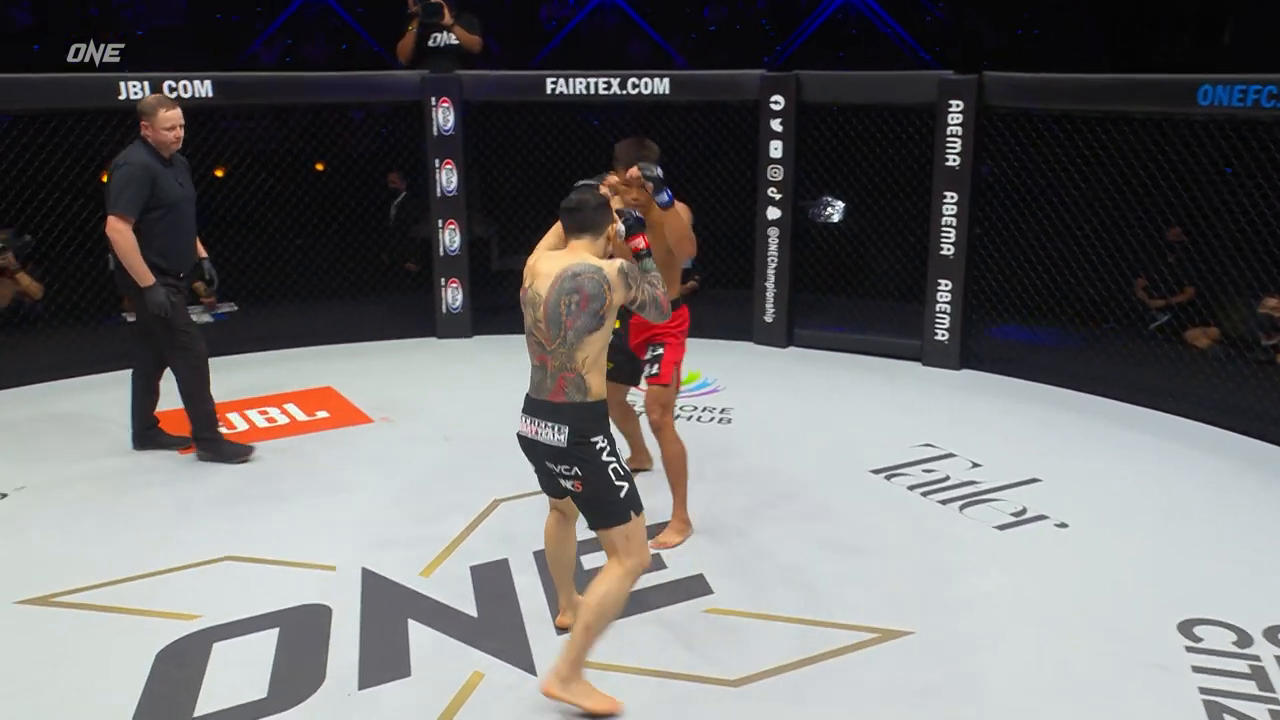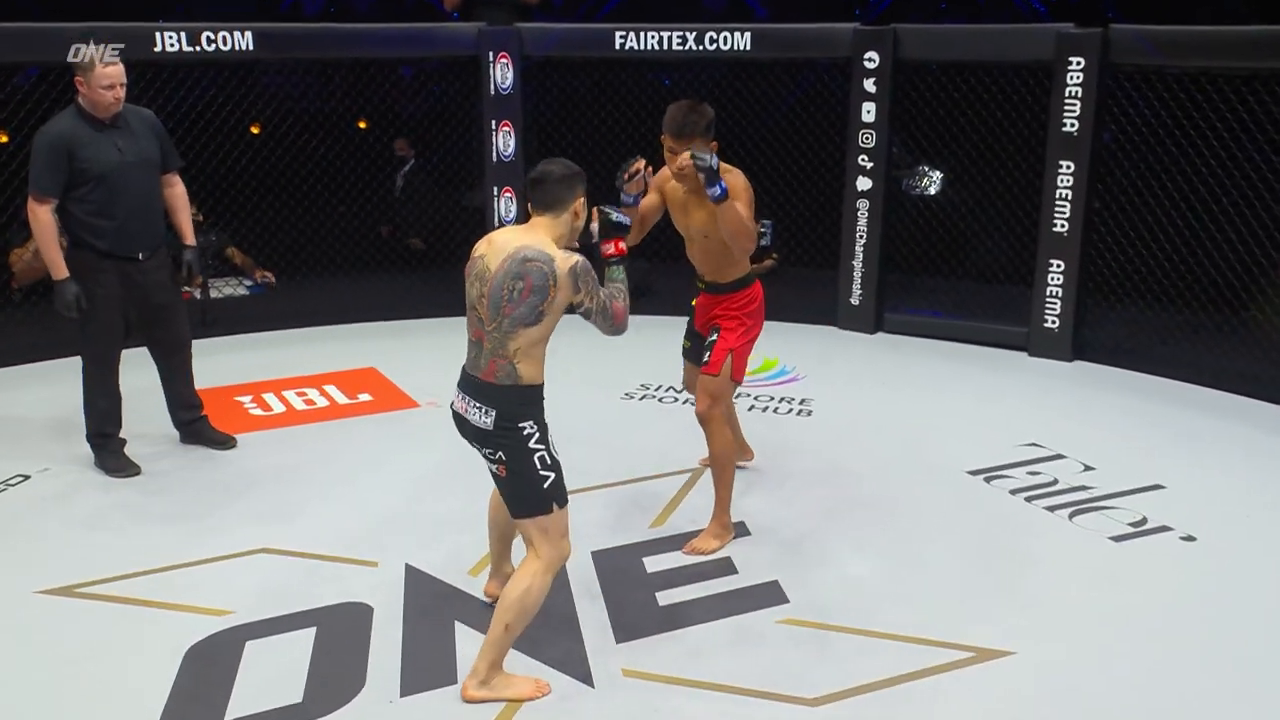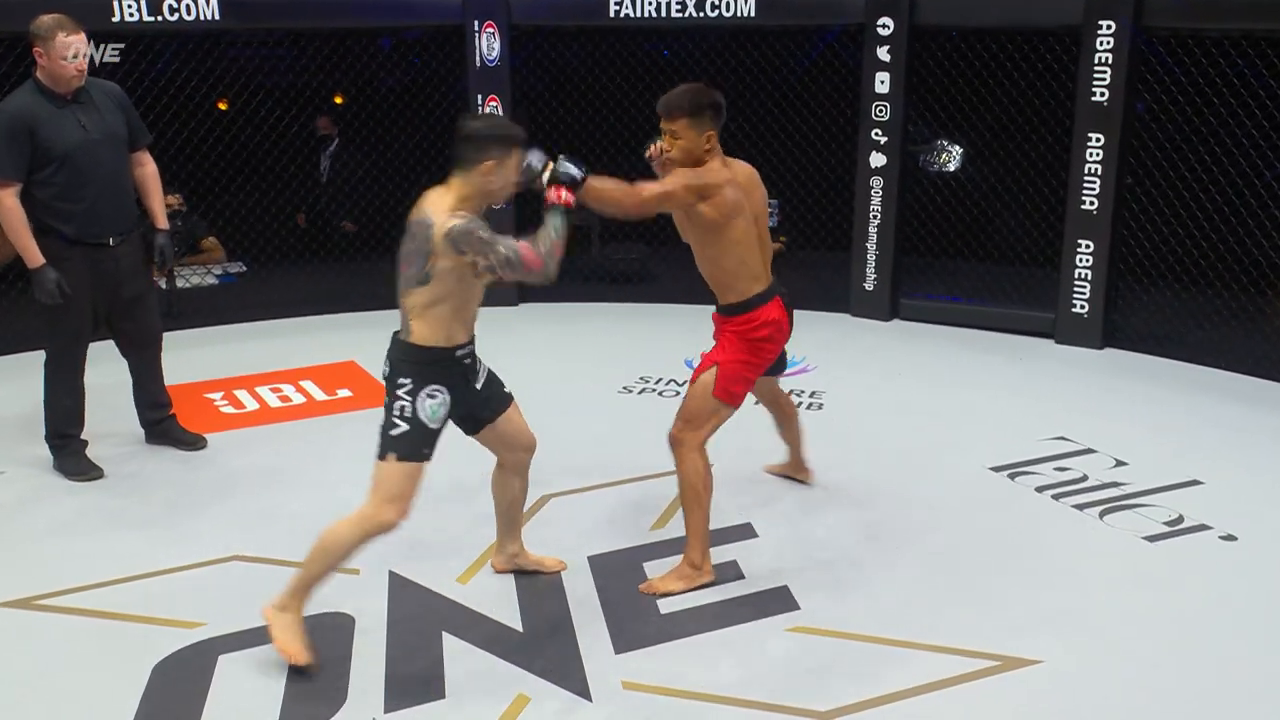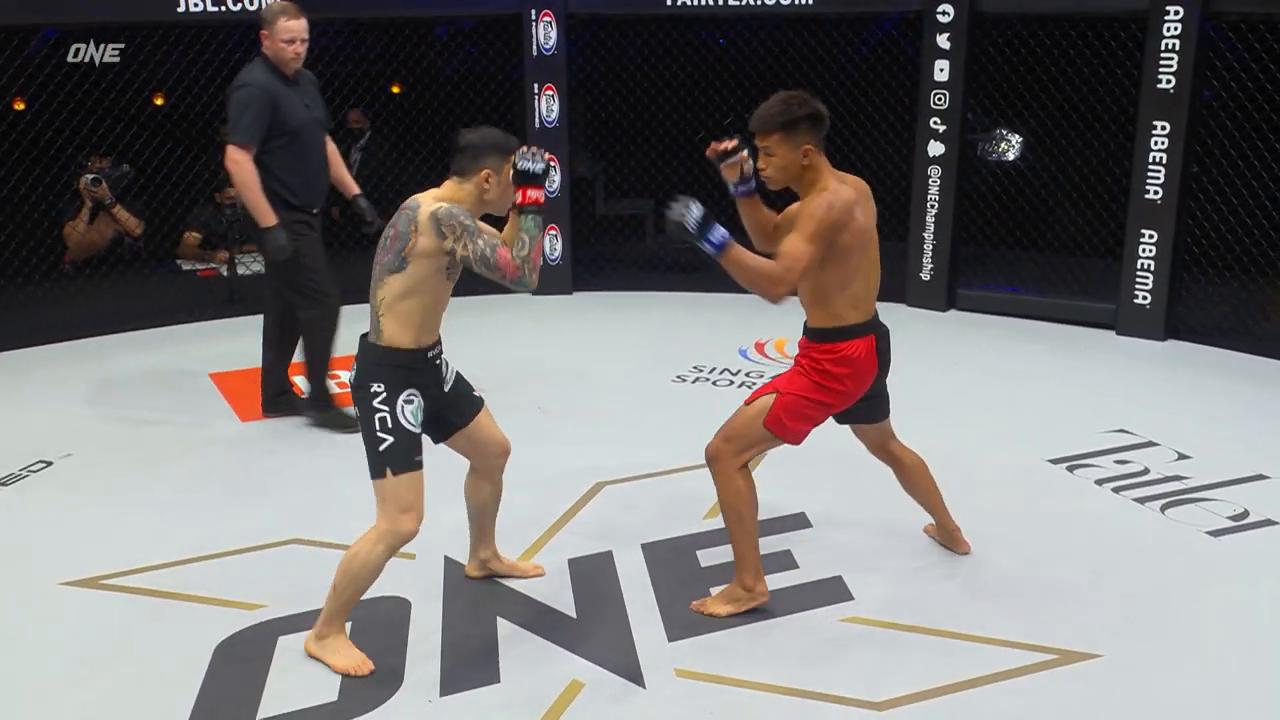
dt=1s
person 1, frame 1
left shoulder: (536, 265)
right shoulder: (613, 273)
right elbow: (662, 310)
left wrist: (568, 215)
right wrist: (640, 244)
left hip: (533, 422)
right hip: (580, 431)
left knee: (563, 509)
right knee: (630, 558)
left ankle: (568, 606)
right ankle: (567, 675)
person 1, frame 2
left shoulder: (489, 242)
right shoulder: (568, 267)
right elbow: (616, 323)
right wrist: (614, 250)
left hip: (470, 397)
right hip: (511, 414)
left knee: (515, 480)
right knee: (549, 553)
left ankle: (500, 576)
right ankle: (485, 675)
person 1, frame 3
left shoulder: (441, 198)
right shoulder: (452, 228)
right elbow: (539, 268)
left wrist: (491, 267)
right wrist: (559, 201)
left hip: (459, 359)
right hip: (419, 372)
left knee: (519, 447)
right knee: (384, 512)
left ankle: (510, 550)
right ankle: (288, 607)
person 1, frame 4
left shoulder: (440, 208)
right shoulder: (441, 214)
left elbow: (499, 259)
right elbow: (521, 278)
left wrist: (525, 200)
right wrist: (532, 197)
left hip: (424, 363)
right hip: (387, 378)
left knee: (493, 451)
right knee: (399, 525)
left ankle: (483, 556)
right ankle: (330, 630)
person 2, frame 1
left shoulder: (673, 210)
left elbow: (685, 253)
left wrist: (662, 195)
left hip: (665, 323)
right hip: (629, 317)
left knee: (659, 417)
right knee: (611, 400)
left ankle: (681, 518)
right ankle: (640, 454)
person 2, frame 2
left shoulder: (733, 182)
right shoulder: (665, 179)
left elbow: (745, 246)
right elbow: (631, 233)
left wrist: (712, 187)
right wrist: (628, 194)
left hip: (737, 303)
right hip: (705, 295)
left knee: (709, 406)
right knee: (696, 383)
left ankle: (721, 522)
right ankle: (738, 449)
person 2, frame 3
left shoulder: (708, 182)
right shoulder: (741, 174)
left elbow: (636, 201)
left wrist: (564, 174)
right wrist: (668, 174)
left hip: (751, 326)
right hip: (768, 312)
left knee: (686, 437)
right knee: (768, 394)
left ankle: (695, 562)
right ankle: (797, 461)
person 2, frame 4
left shoulder: (828, 207)
right shoulder: (848, 186)
left elbow: (775, 285)
right elbow: (774, 239)
left wrist: (710, 235)
right wrist: (742, 184)
left hip: (835, 360)
right hip: (866, 348)
left knee: (726, 453)
right knee: (883, 440)
left ankle: (748, 586)
right ankle: (949, 530)
person 3, frame 1
left shoulder: (177, 162)
right shoulder: (135, 166)
right elbow: (117, 228)
left wrist: (201, 257)
right wrist: (148, 285)
left hip: (172, 278)
right hip: (151, 281)
left knee: (155, 355)
right knee: (191, 355)
left ankle: (146, 432)
right ankle: (209, 440)
person 3, frame 2
left shoulder: (145, 122)
right shoulder: (58, 136)
left elbow: (171, 183)
right elbow: (40, 209)
left wrist: (188, 242)
right wrist: (61, 277)
left hip: (153, 259)
right hip: (97, 267)
left knee: (175, 344)
right knee: (102, 357)
left ankle: (191, 423)
right ankle: (105, 444)
person 3, frame 3
left shoulder: (110, 96)
left elbow: (142, 163)
left wrist: (161, 226)
left hip: (126, 246)
right hip: (68, 256)
left knee: (146, 337)
right knee: (67, 351)
left ankle: (158, 422)
right ankle: (65, 445)
person 3, frame 4
left shoulder: (305, 80)
right shoulder: (255, 87)
left elbow: (323, 143)
right elbow: (237, 160)
left wrist: (355, 195)
right wrist: (269, 226)
left hip: (304, 215)
right hip: (281, 220)
left knee: (287, 304)
right knee: (320, 303)
left ankle: (276, 393)
right ankle: (320, 400)
